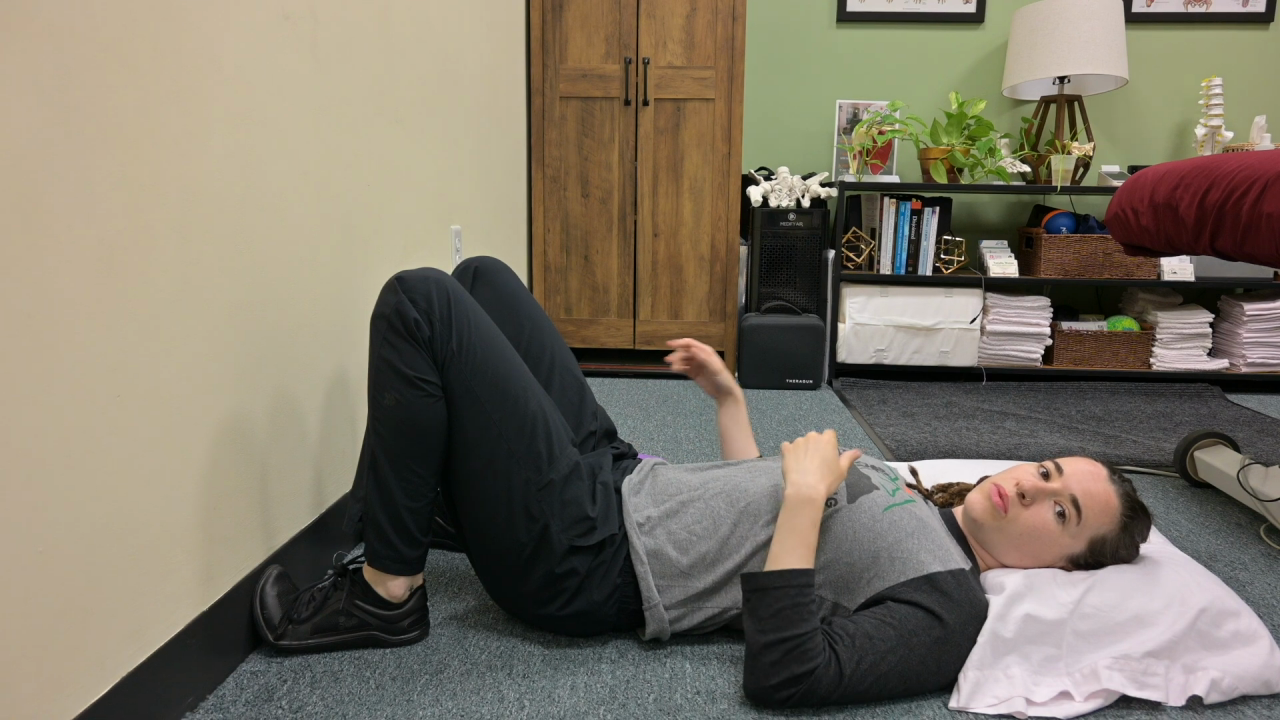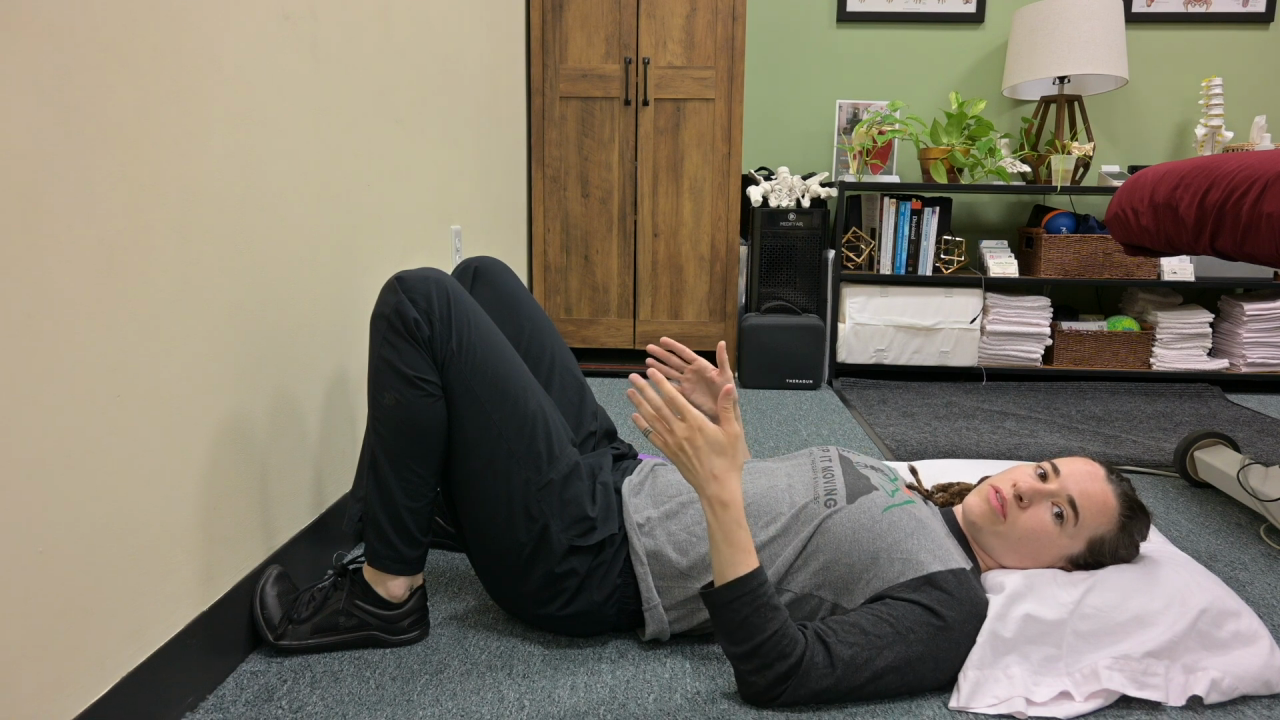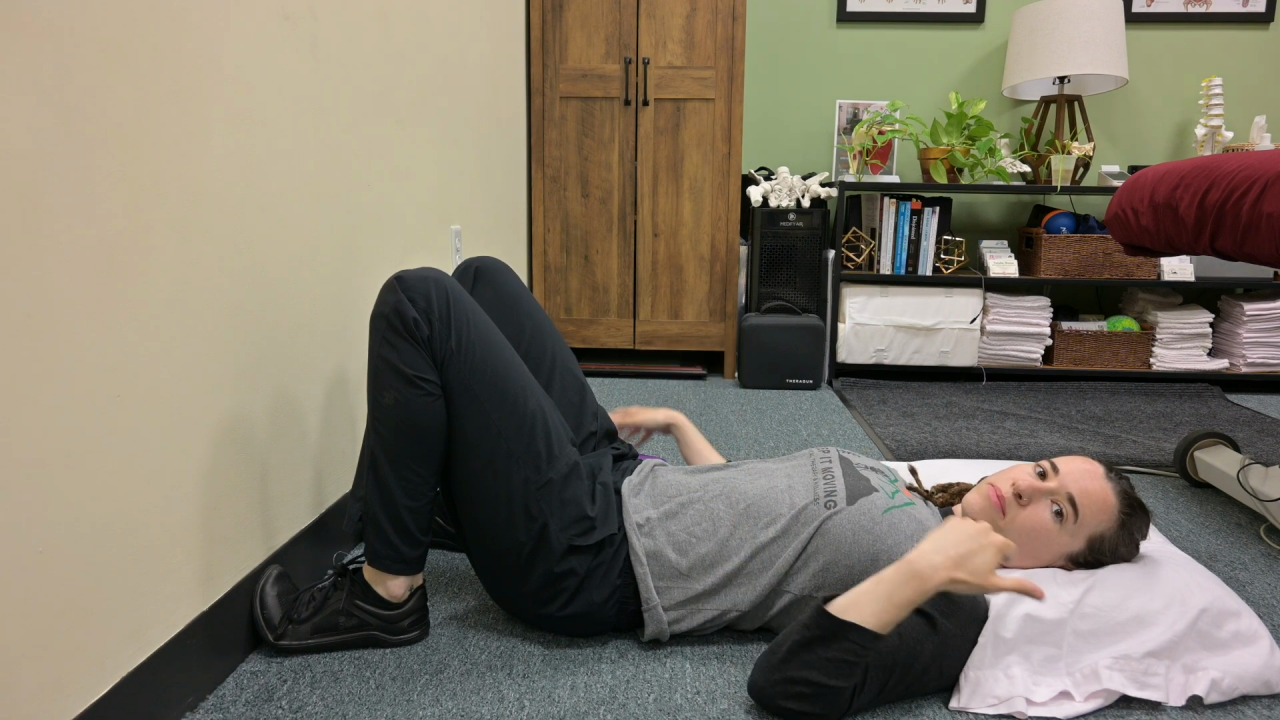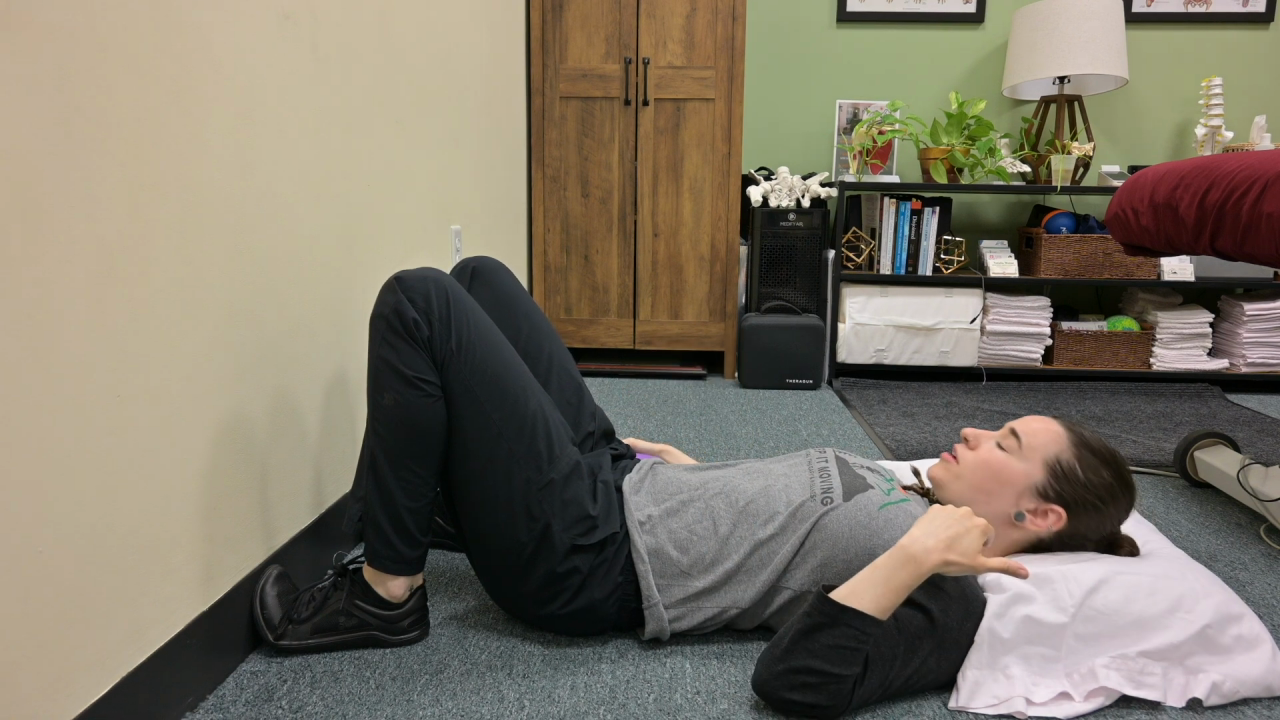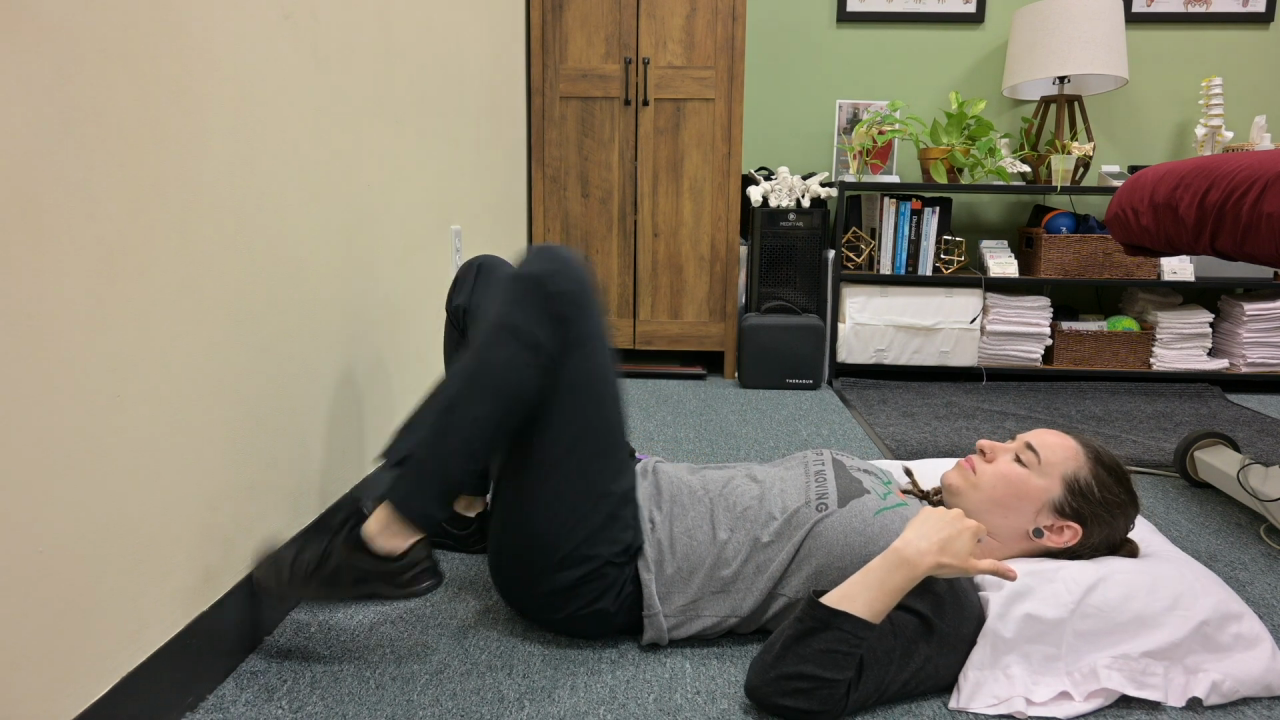
dt=0.7s
person 1, frame 1
left shoulder: (949, 604)
right shoulder: (909, 495)
left elbow: (781, 675)
left wrist: (806, 492)
right wrist: (728, 398)
left hip: (581, 555)
right hip: (620, 480)
left knee: (419, 301)
right knee: (479, 278)
left ankle: (384, 593)
right ankle: (438, 504)
person 1, frame 2
left shoulder: (949, 605)
right shoulder: (908, 493)
left elbow: (775, 672)
left wrist: (717, 491)
right wrist: (726, 424)
left hip: (584, 559)
right hip: (618, 481)
left knee: (419, 302)
right knee: (479, 277)
left ankle: (383, 596)
right ankle: (440, 502)
person 1, frame 3
left shoulder: (946, 612)
right shoulder: (903, 490)
left wrist: (923, 572)
right wrist: (680, 427)
left hip: (582, 557)
right hip: (621, 484)
left knee: (418, 302)
right knee: (480, 278)
left ankle: (383, 595)
right ankle: (442, 500)
person 1, frame 4
left shoulder: (944, 598)
right shoulder: (905, 492)
left wrist: (918, 554)
right wrist: (675, 460)
left hip: (582, 558)
right hip: (621, 486)
left knee: (419, 303)
right knee: (477, 279)
left ankle: (385, 595)
right ankle: (445, 499)
person 1, frame 5
left shoulder: (944, 604)
right shoulder: (902, 496)
left wrist: (909, 560)
right wrist: (672, 466)
left hip: (584, 573)
right hip: (638, 496)
left knee: (552, 280)
right knee: (485, 279)
left ankle: (389, 542)
right ankle: (456, 507)
